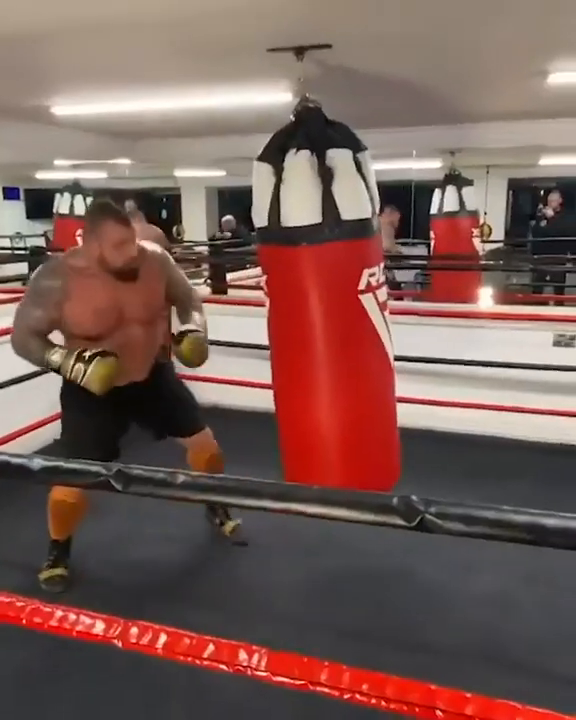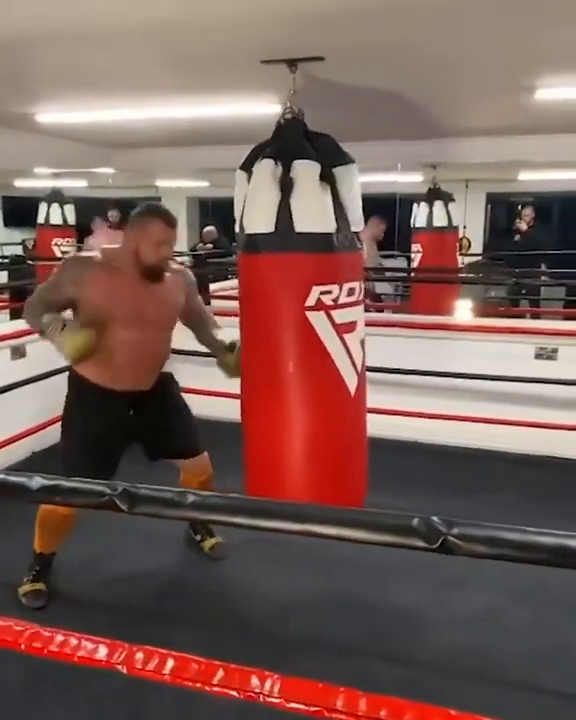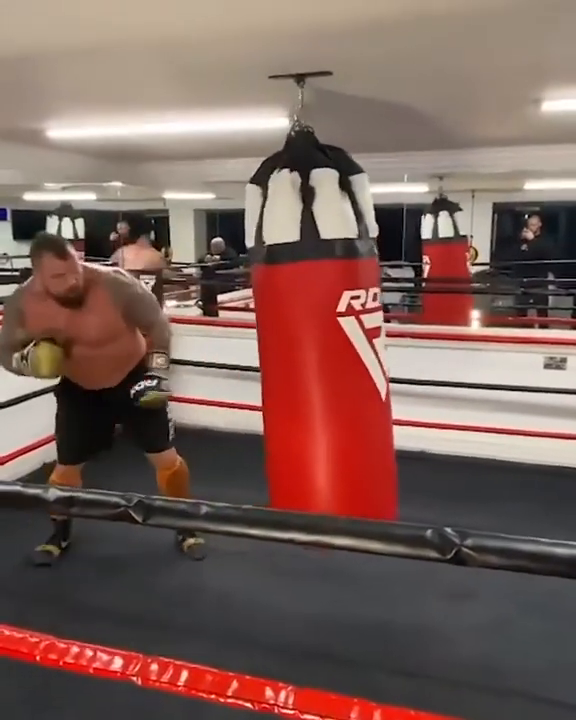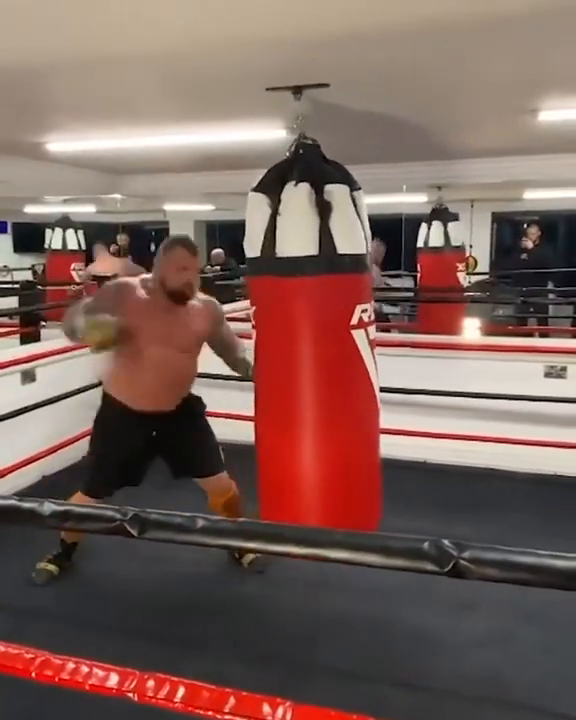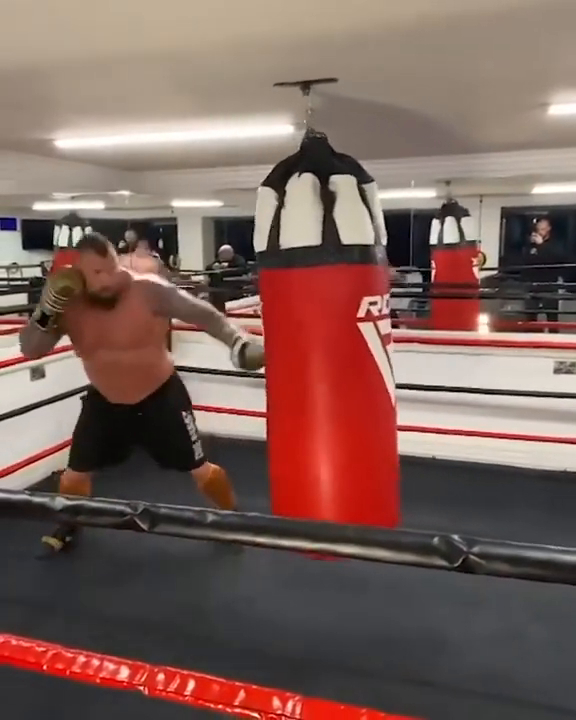
dt=1s
person 1, frame 1
left shoulder: (155, 259)
right shoulder: (57, 278)
left elbow: (185, 298)
right elbow: (23, 337)
left wrist: (193, 330)
right wrist: (72, 362)
left hip: (151, 375)
right hip: (92, 391)
left knee: (203, 440)
left ankle: (217, 509)
right ankle: (58, 551)
person 1, frame 2
left shoulder: (178, 278)
right shoulder: (85, 270)
left elbow: (201, 321)
right elbow: (35, 308)
left wrist: (223, 349)
right wrist: (59, 327)
left hip: (155, 391)
right hip: (94, 395)
left knee: (198, 463)
left ankle: (198, 528)
right ankle: (40, 565)
person 1, frame 3
left shoulder: (112, 283)
left elbow: (155, 323)
left wrist: (157, 372)
right wrist: (30, 359)
left hip: (132, 377)
right hip: (77, 388)
left knee: (165, 457)
right knee: (68, 467)
left ankle: (184, 527)
right ankle: (59, 532)
person 1, frame 4
left shoulder: (206, 309)
right shoulder: (124, 292)
left elbow: (233, 351)
right elbow: (73, 319)
left wrist: (257, 370)
right wrist: (88, 327)
left hip: (180, 412)
right hip: (121, 414)
left knee: (221, 486)
right knee: (92, 495)
right ankle: (64, 550)
person 1, frame 5
left shoulder: (149, 290)
right shoulder: (67, 296)
left elbow: (199, 312)
right elbow: (30, 347)
left wrist: (238, 339)
right wrist: (49, 309)
left hip: (160, 396)
right hip: (105, 399)
left knee: (199, 470)
right knee: (75, 474)
right ankle: (69, 526)
